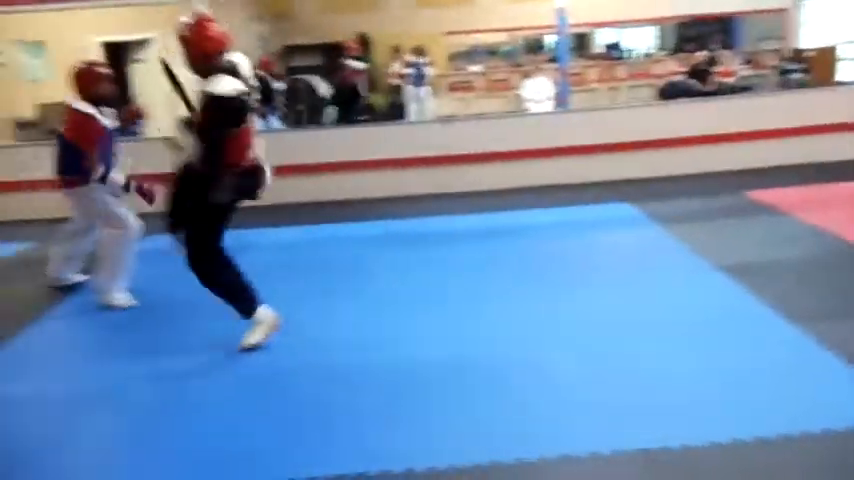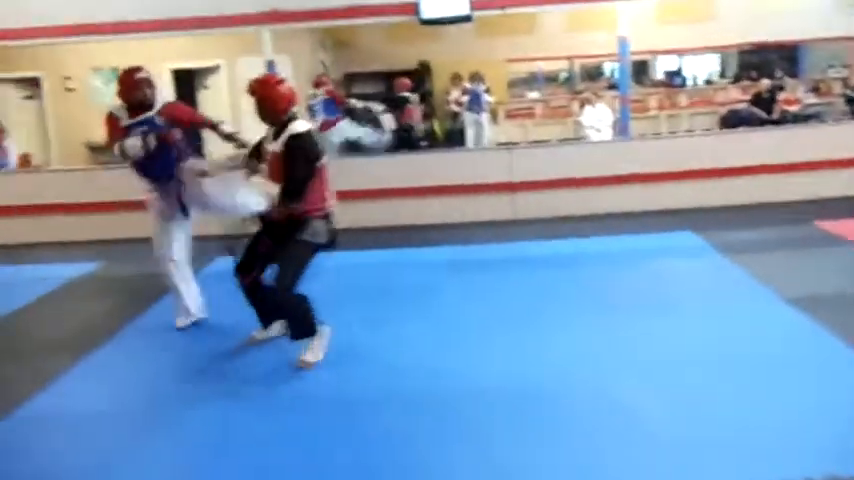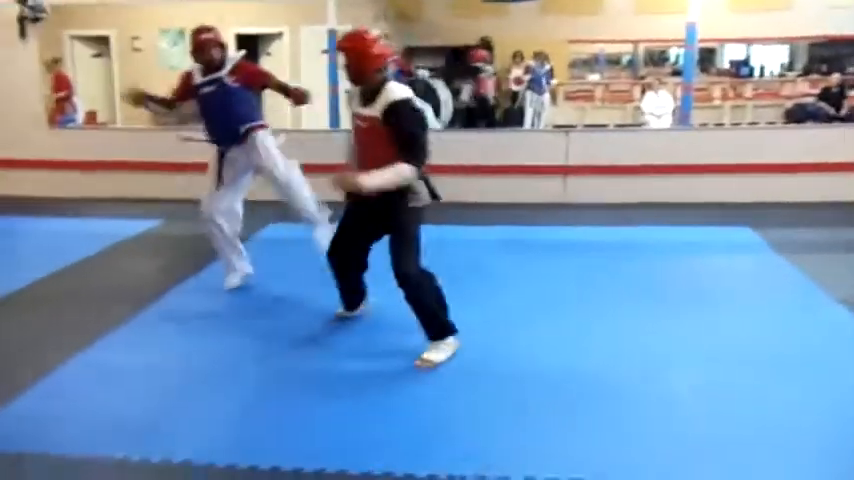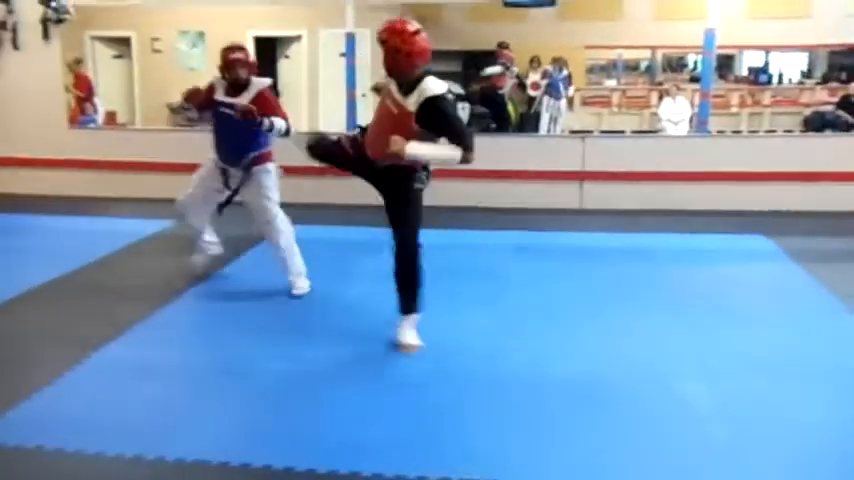
dt=0.3s
person 1, frame 1
left shoulder: (221, 94)
right shoulder: (235, 62)
left elbow: (209, 155)
left hip: (218, 178)
right hip: (215, 170)
left knee: (203, 251)
left ankle: (259, 315)
person 1, frame 2
left shoulder: (299, 138)
right shoulder: (277, 132)
left elbow: (291, 196)
right elbow: (255, 156)
left hip: (307, 225)
right hip: (283, 220)
left knee: (281, 289)
right knee: (246, 272)
left ankle: (314, 333)
right ankle: (273, 324)
person 1, frame 3
left shoulder: (399, 105)
right shoulder: (362, 93)
left elbow: (416, 166)
left wrist: (363, 183)
left hip: (401, 196)
right hip: (369, 193)
left knee: (406, 270)
right knee: (341, 253)
left ankle: (445, 338)
right ankle: (354, 303)
person 1, frame 4
left shoulder: (434, 99)
right shoulder: (398, 78)
left elbow: (464, 151)
left wrist: (410, 150)
right wrist: (382, 89)
left hip: (403, 175)
right hip: (367, 152)
left knee: (407, 247)
right knee: (319, 148)
left ankle: (408, 321)
person 2, frame 1
left shoulder: (97, 109)
right shoulder: (83, 119)
right elbow: (94, 169)
left wrist: (130, 116)
right wrist: (134, 186)
left hip: (84, 183)
right hip: (82, 184)
left knee: (84, 227)
right knee: (127, 227)
left ankle: (60, 272)
right ankle: (112, 291)
person 2, frame 2
left shoulder: (168, 109)
right shoulder: (116, 118)
left elbow: (205, 121)
right elbow: (122, 150)
left wrist: (228, 135)
right wrist: (156, 139)
left hip: (186, 175)
right hip: (163, 190)
right knee: (168, 249)
right ankle: (190, 308)
person 2, frame 3
left shoulder: (241, 67)
right shoulder: (193, 78)
left elbow: (274, 83)
right elbow: (172, 103)
left wrist: (294, 92)
right wrist: (147, 100)
left hip: (253, 139)
right hip: (227, 151)
left knee: (282, 176)
right knee: (215, 209)
left ankle: (319, 223)
right ankle: (238, 266)
person 2, frame 4
left shoulder: (261, 93)
right shoulder: (215, 89)
left elbow: (285, 127)
right elbow: (197, 108)
left wrist: (258, 120)
right wrist: (192, 100)
left hip: (257, 167)
right hip: (223, 165)
left knee: (272, 219)
right knee: (189, 204)
left ankle: (298, 276)
right ankle: (208, 245)
